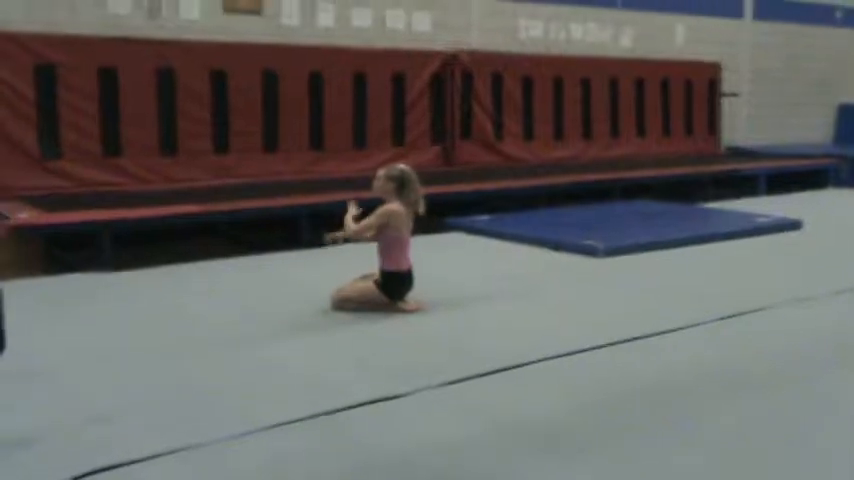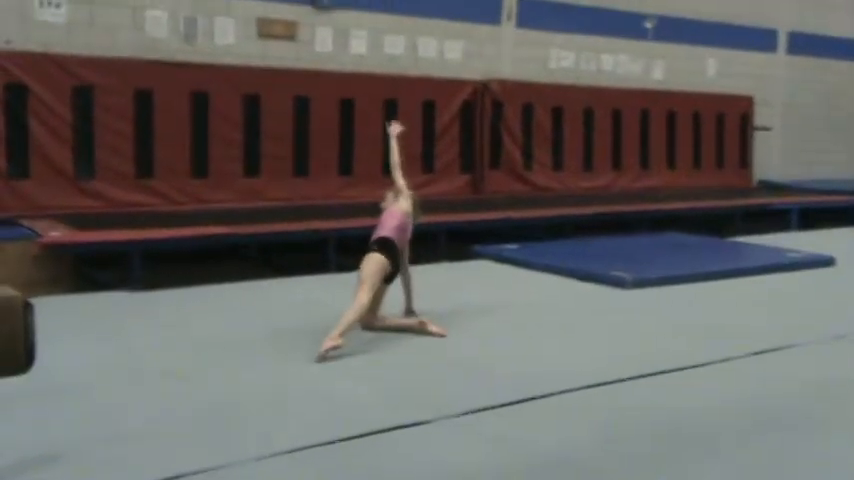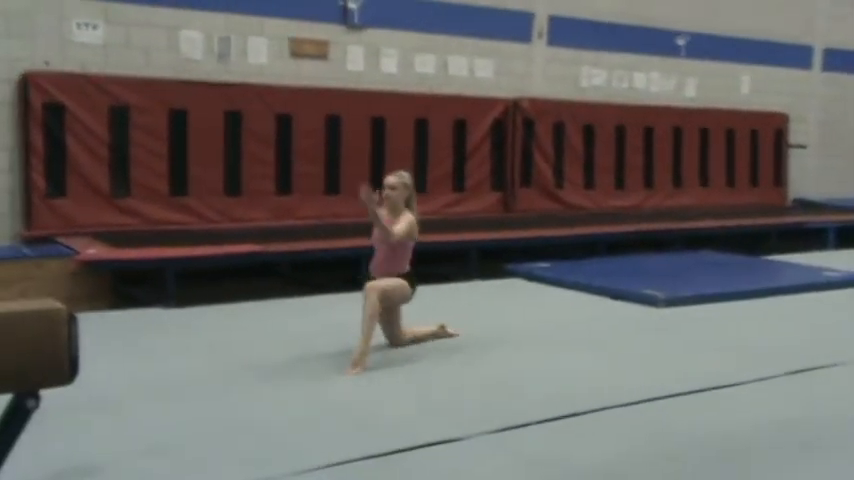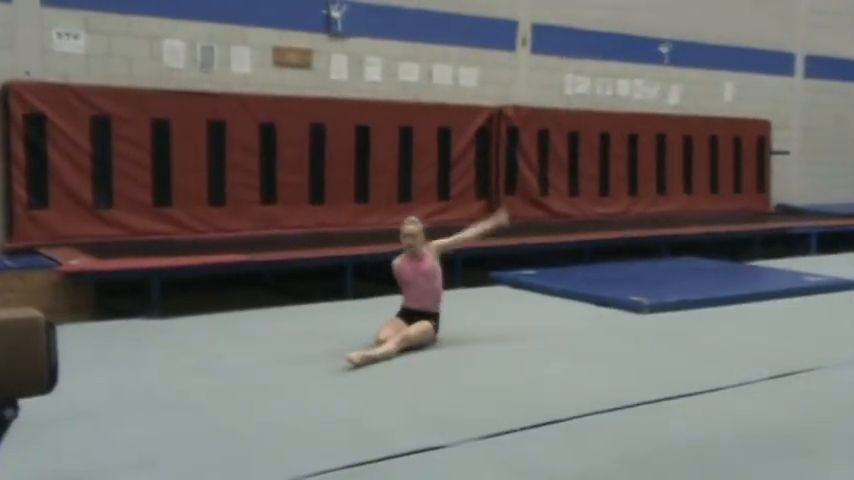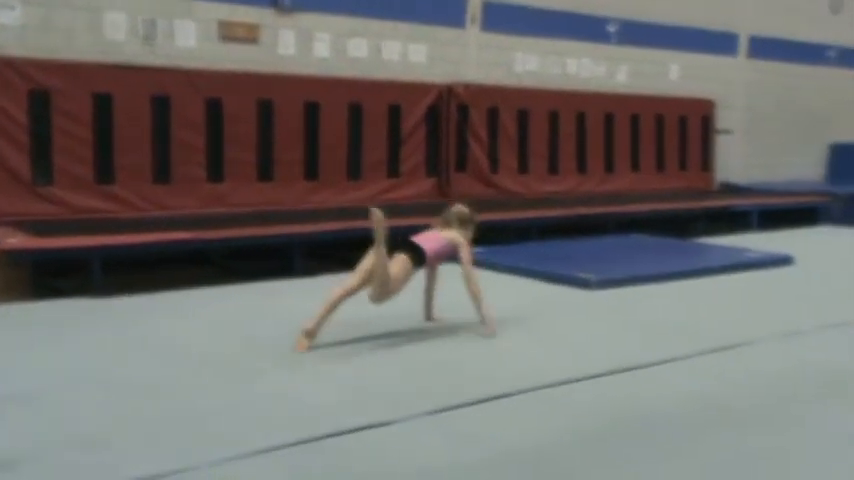
dt=1s
person 1, frame 1
left shoulder: (389, 210)
right shoulder: (401, 208)
left elbow: (351, 232)
right elbow: (372, 236)
left wrist: (350, 214)
right wrist: (341, 235)
left hip: (393, 280)
right hip: (400, 276)
left knee: (338, 299)
right knee: (348, 287)
left ankle: (395, 304)
right ankle: (393, 298)
person 1, frame 2
left shoulder: (403, 198)
right shoulder: (403, 229)
left elbow: (396, 167)
right elbow: (404, 268)
left wrist: (393, 136)
right wrist: (409, 306)
left hip: (383, 250)
right hip: (390, 258)
left knee: (364, 293)
right knee: (367, 320)
left ankle: (336, 336)
right ankle: (417, 324)
person 1, frame 3
left shoulder: (408, 219)
right shoulder: (382, 212)
left elbow: (394, 236)
left wrist: (375, 213)
left hip: (402, 282)
right hip: (380, 280)
left knee: (371, 288)
right knee: (396, 339)
left ankle: (361, 356)
right ankle: (437, 330)
person 1, frame 4
left shoulder: (433, 249)
right shoulder: (397, 264)
left elbow: (466, 236)
left wrist: (494, 221)
left hip: (429, 318)
right hip: (406, 314)
left knee: (402, 338)
right knee: (382, 337)
left ankle: (369, 355)
person 1, frame 5
left shoulder: (436, 231)
right shoulder: (460, 241)
left elbow: (431, 273)
right elbow: (470, 277)
left wrist: (428, 312)
right wrist: (483, 315)
left hip: (398, 246)
right hip: (412, 253)
left knee: (353, 283)
right knee: (378, 294)
left ankle: (313, 326)
